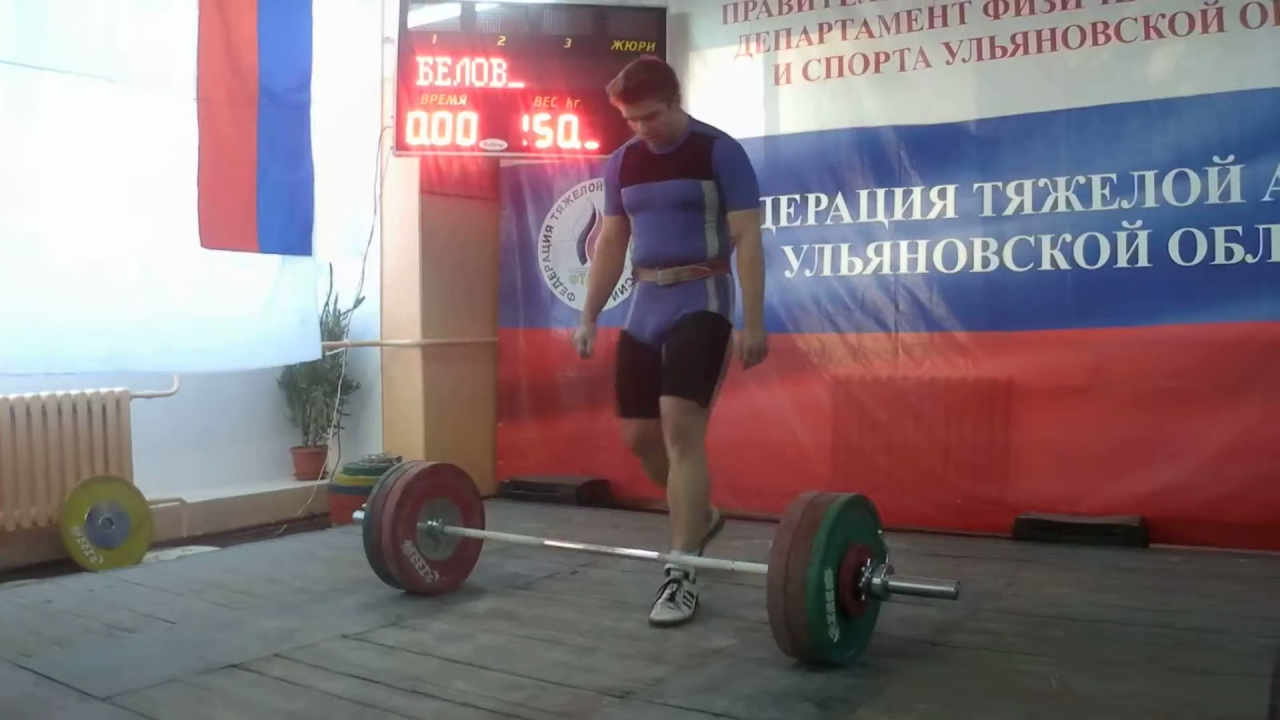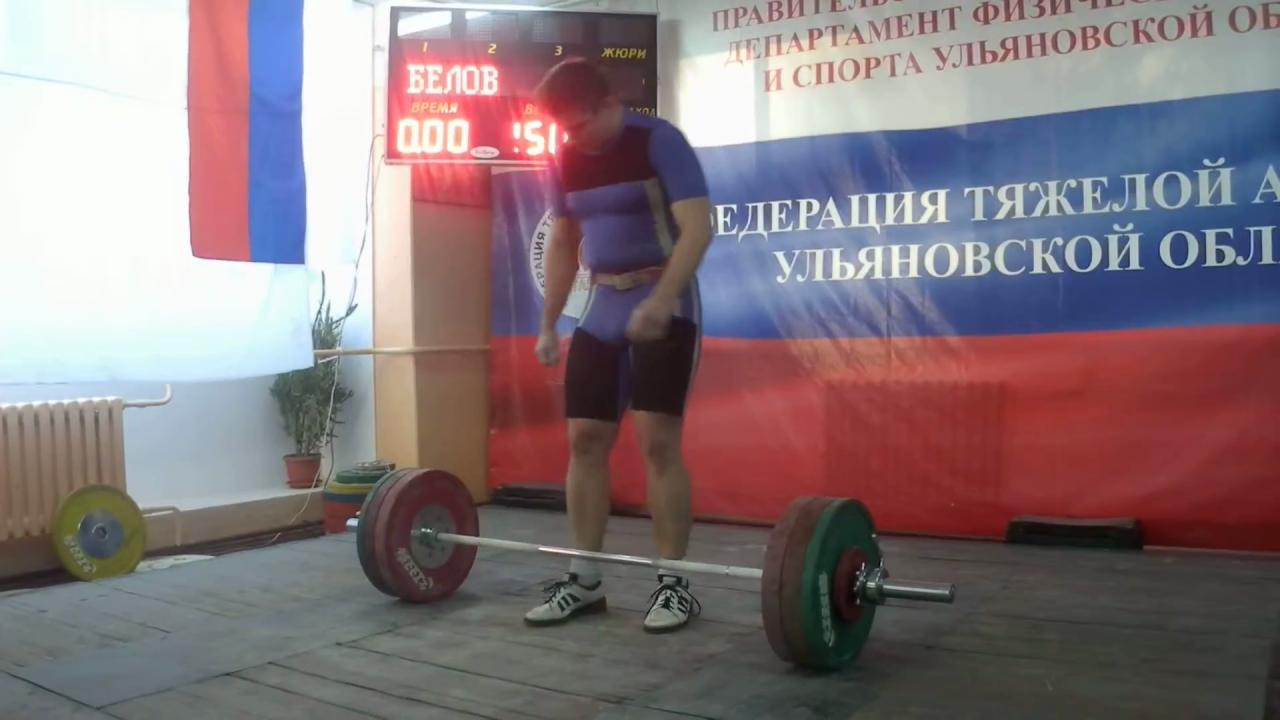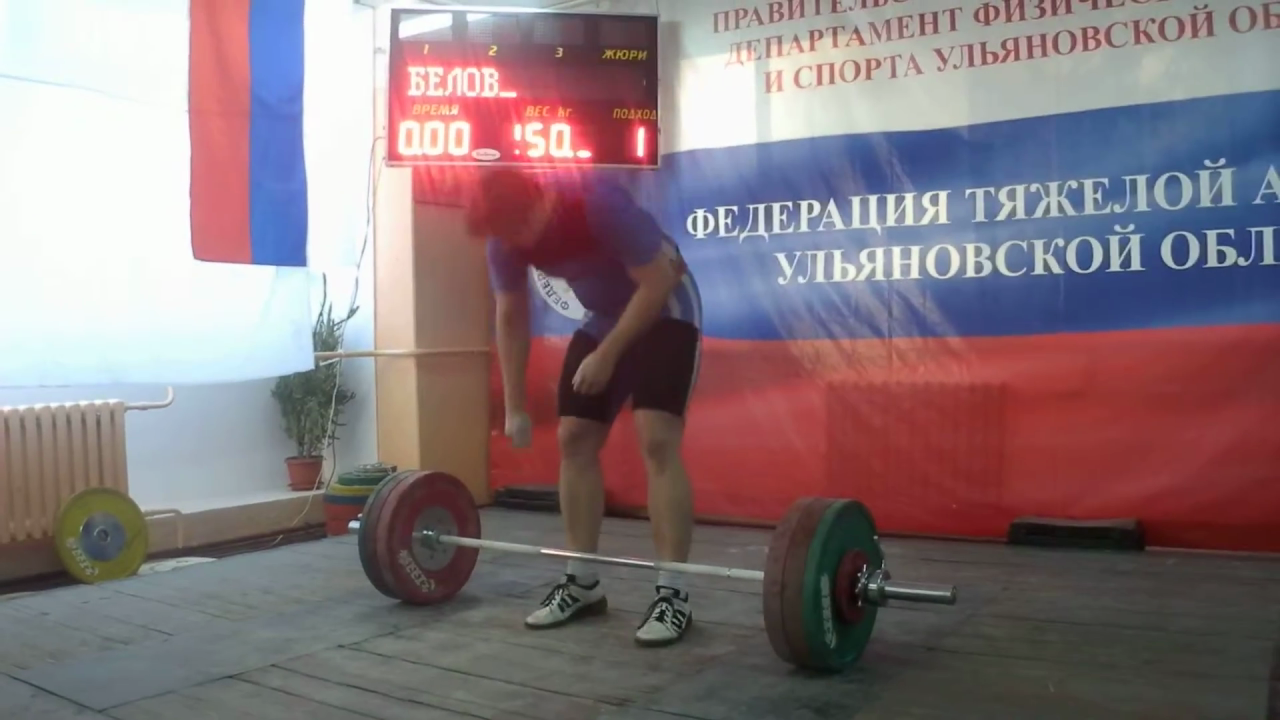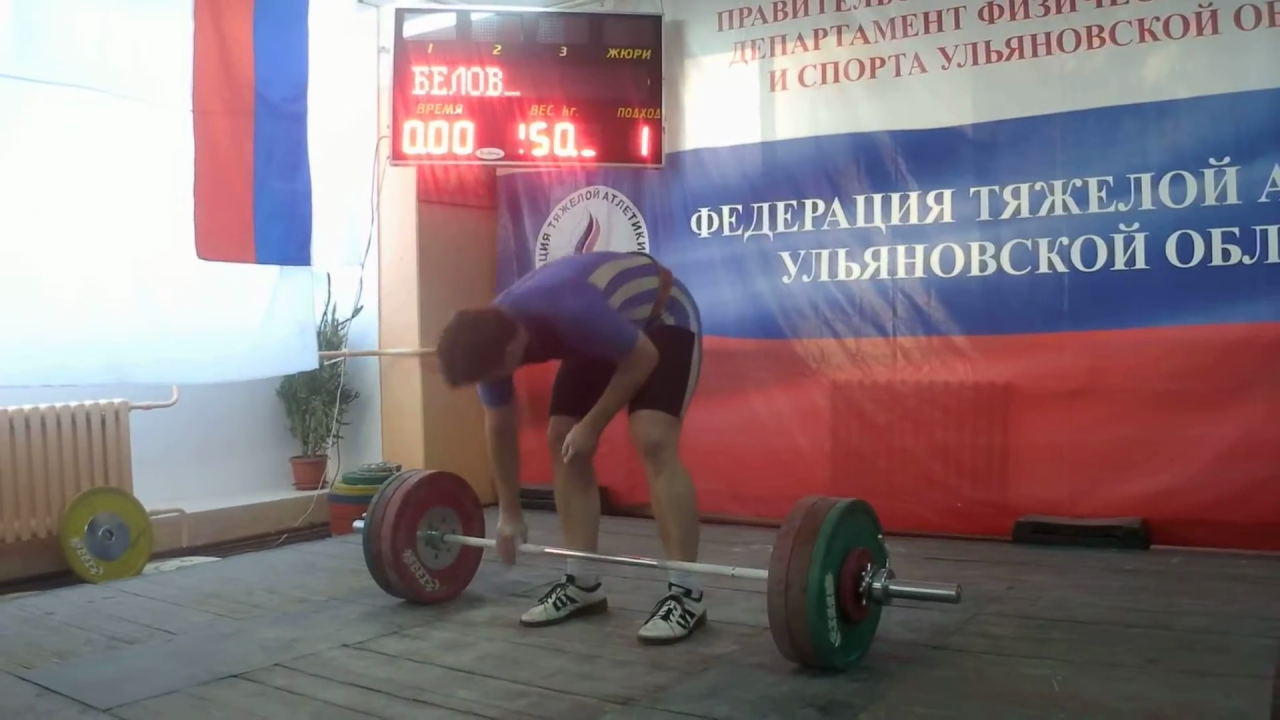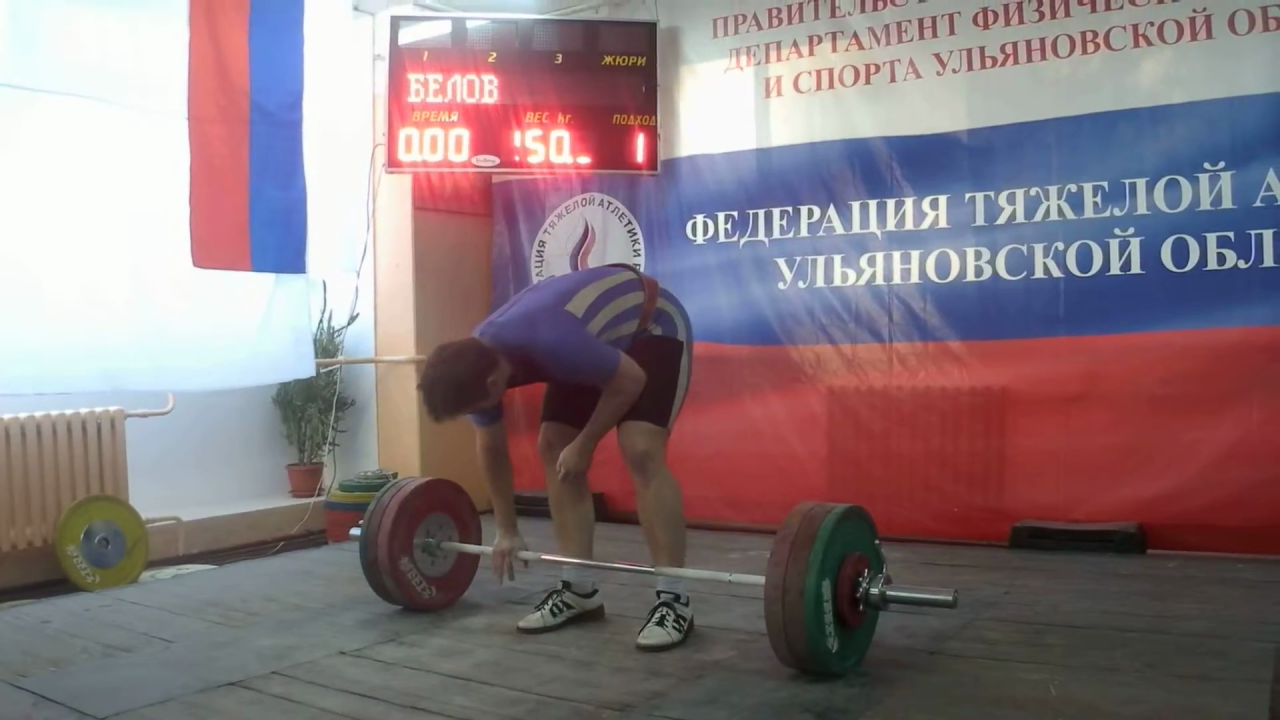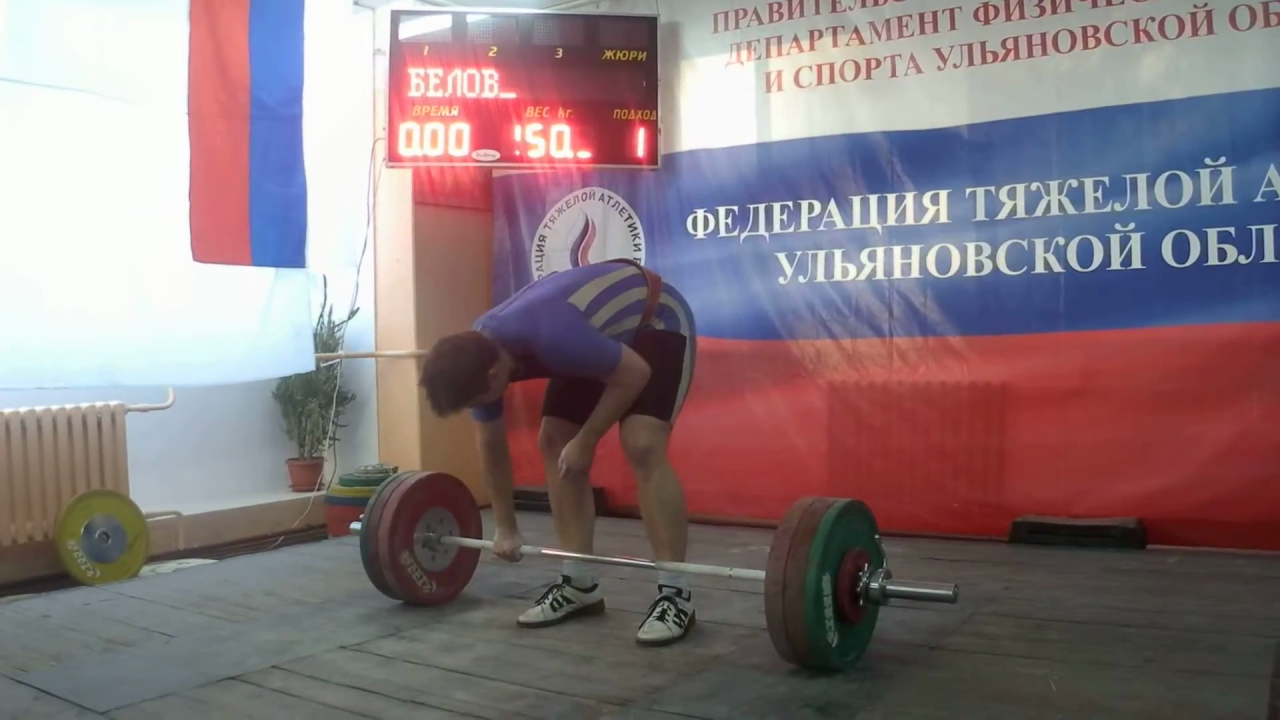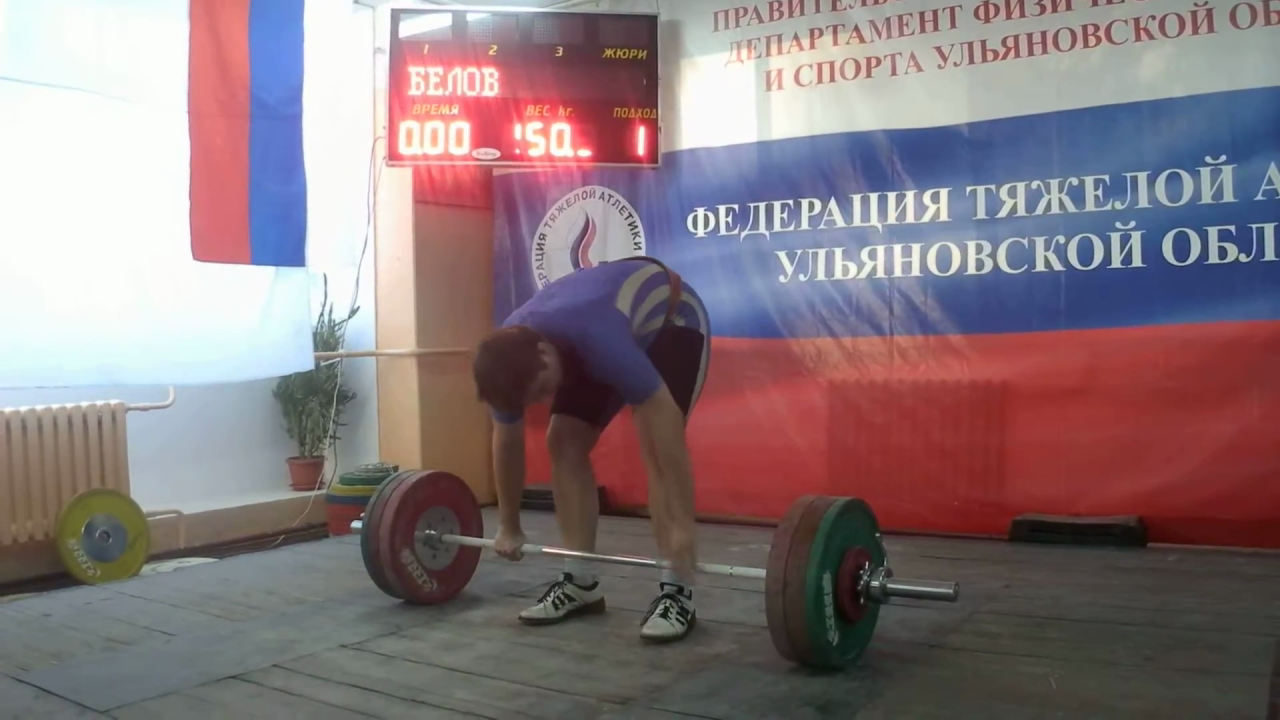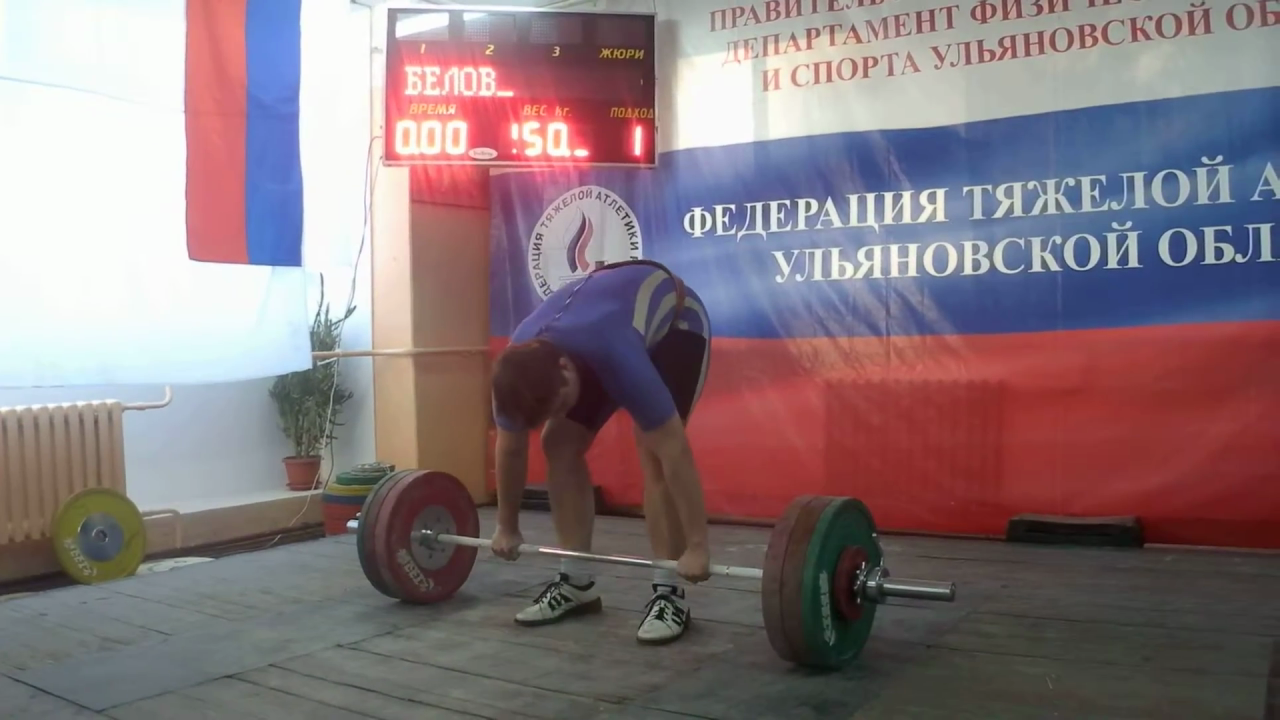
dt=0.4s
person 1, frame 1
left shoulder: (719, 152)
right shoulder: (623, 162)
left elbow: (748, 239)
right elbow: (610, 244)
left wrist: (753, 322)
right wrist: (589, 316)
left hip: (701, 301)
right hip: (644, 304)
left knee: (682, 429)
right knee: (639, 436)
left ankle: (681, 573)
right ankle: (700, 515)
person 1, frame 2
left shoulder: (659, 141)
right shoulder: (565, 161)
left elbow: (699, 226)
right elbow: (563, 246)
left wrist: (661, 300)
right wrist: (548, 325)
left hip: (664, 305)
right hip: (601, 309)
left knee: (658, 443)
right knee: (585, 440)
left ankle: (673, 582)
right ankle: (584, 579)
person 1, frame 3
left shoulder: (600, 204)
right shoulder: (508, 238)
left elbow: (658, 280)
right elbow: (511, 320)
left wrist: (608, 356)
right wrist: (515, 409)
left hip: (665, 309)
right hip: (603, 319)
left knee: (656, 438)
right knee: (575, 441)
left ankle: (673, 592)
right ankle: (583, 581)
person 1, frame 4
left shoulder: (571, 314)
right shoulder: (491, 337)
left elbow: (642, 358)
right elbow: (500, 429)
left wrist: (592, 425)
right wrist: (509, 514)
left hip: (663, 316)
right hip: (608, 328)
left knee: (652, 439)
right knee: (562, 442)
left ankle: (685, 593)
right ankle: (583, 583)
person 1, frame 5
left shoulder: (551, 343)
right shoulder: (478, 361)
left elbow: (630, 381)
right elbow: (492, 448)
left wrist: (584, 445)
right wrist: (507, 530)
left hip: (654, 325)
right hip: (602, 333)
left knee: (640, 450)
right knee: (552, 448)
left ankle: (674, 599)
right ankle: (579, 590)
person 1, frame 6
left shoulder: (553, 336)
right shoulder: (479, 353)
left elbow: (635, 376)
right elbow: (492, 443)
left wrist: (584, 440)
right wrist: (505, 527)
left hip: (657, 320)
right hip: (605, 327)
left knee: (642, 446)
right knee: (553, 443)
left ankle: (675, 595)
right ankle: (579, 584)
person 1, frame 7
left shoulder: (596, 338)
right shoulder: (509, 356)
left elbow: (665, 423)
right elbow: (508, 443)
left wrist: (683, 522)
right wrist: (509, 527)
left hip: (673, 319)
left knee: (653, 443)
right knee: (565, 443)
left ankle: (676, 593)
right ankle: (580, 582)
person 1, frame 8
left shoulder: (615, 357)
right shoulder: (518, 371)
left elbow: (674, 452)
right elbow: (510, 450)
left wrist: (697, 546)
right wrist: (506, 527)
left hip: (675, 321)
left knee: (652, 449)
right knee: (559, 445)
left ankle: (669, 593)
right ankle: (576, 582)
